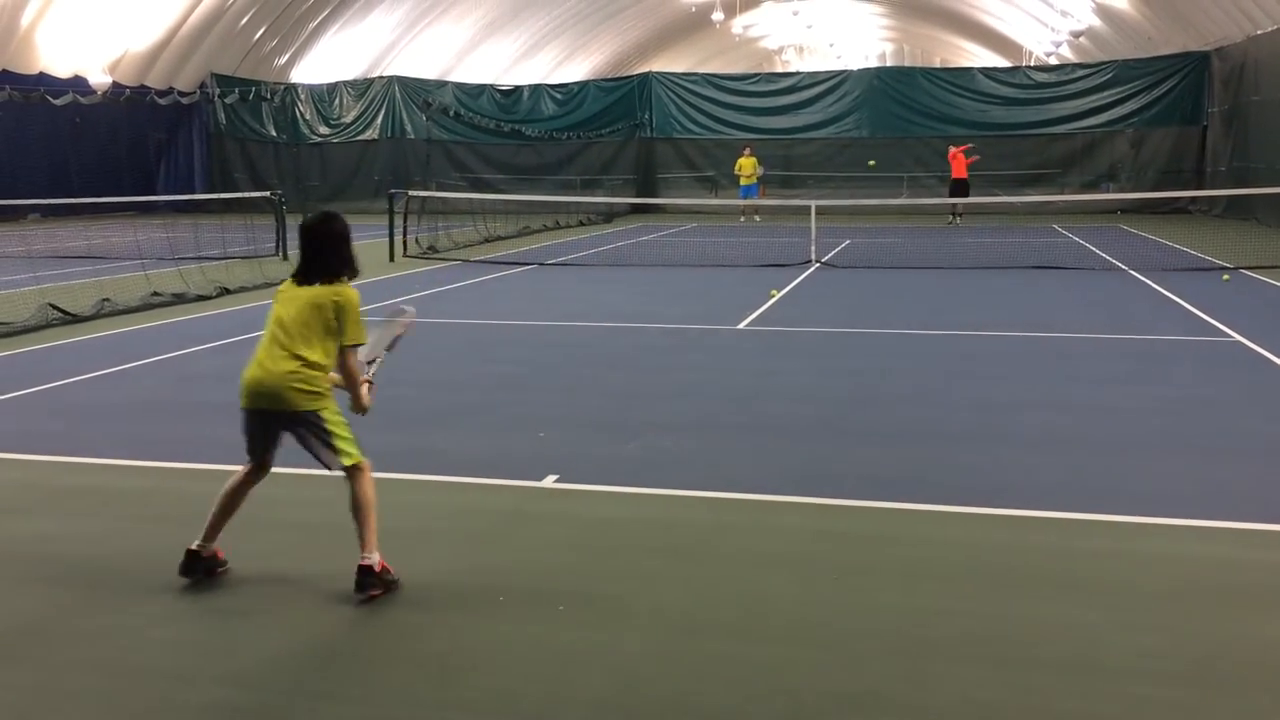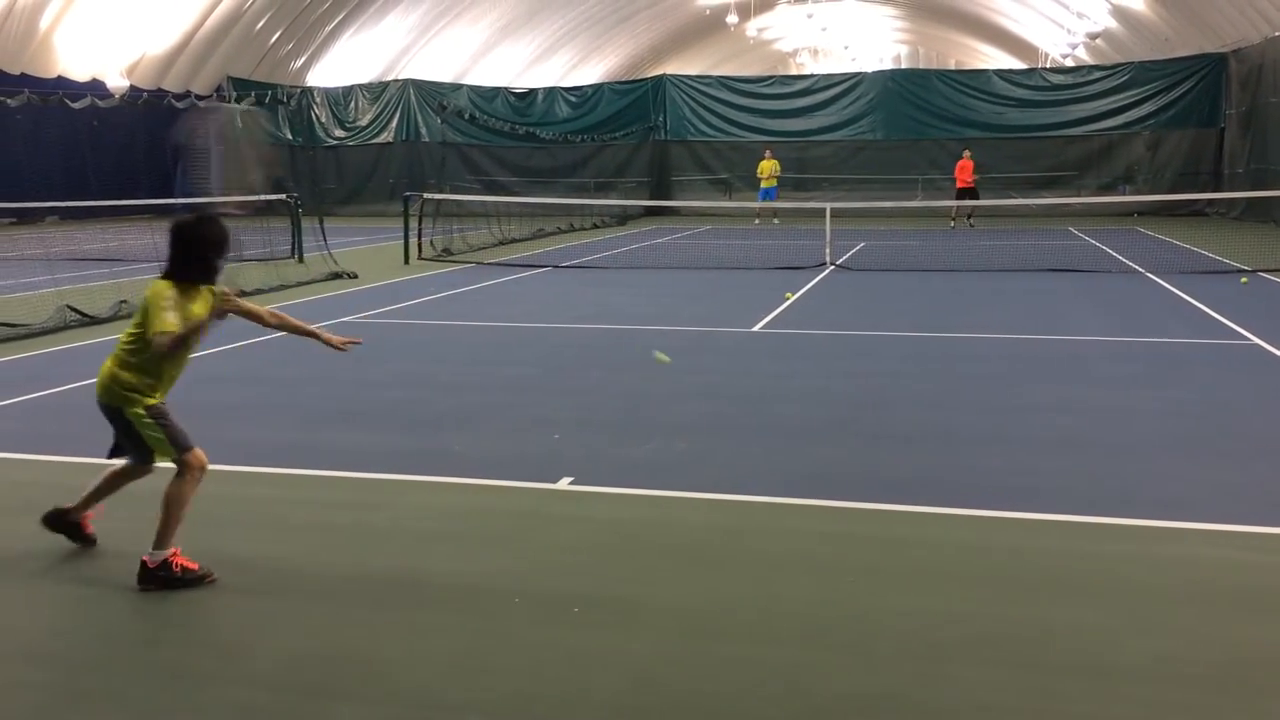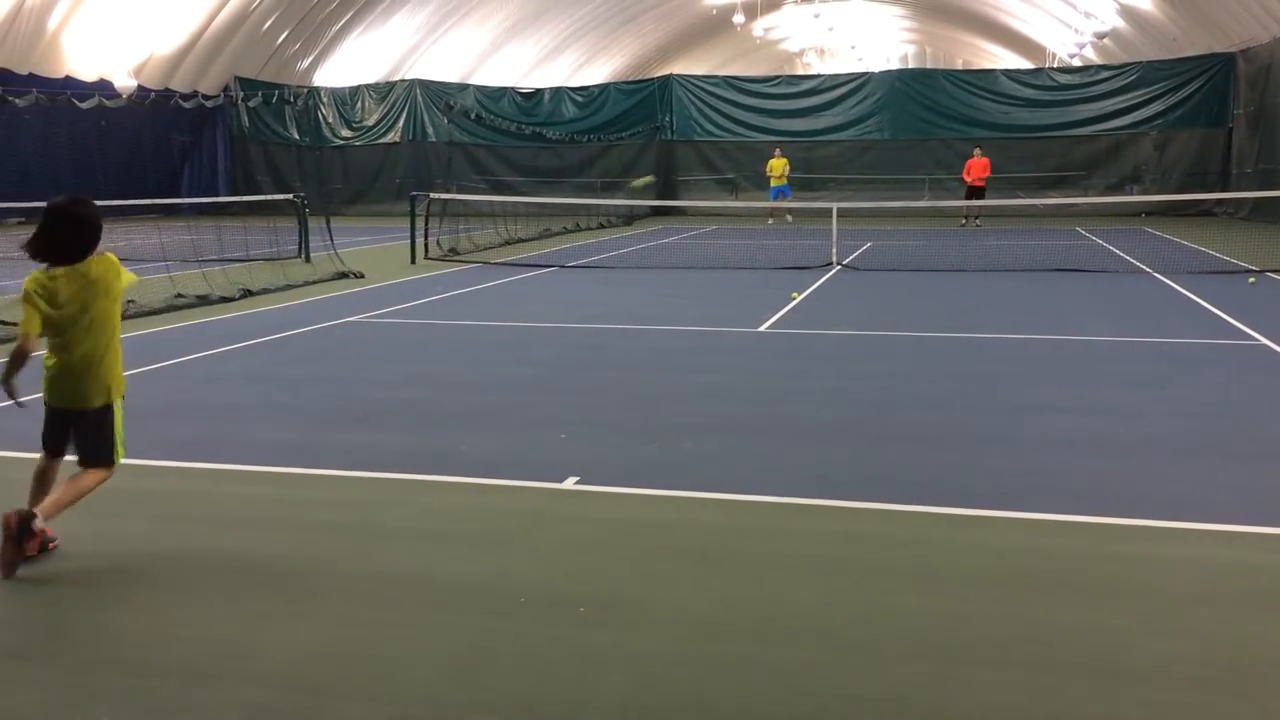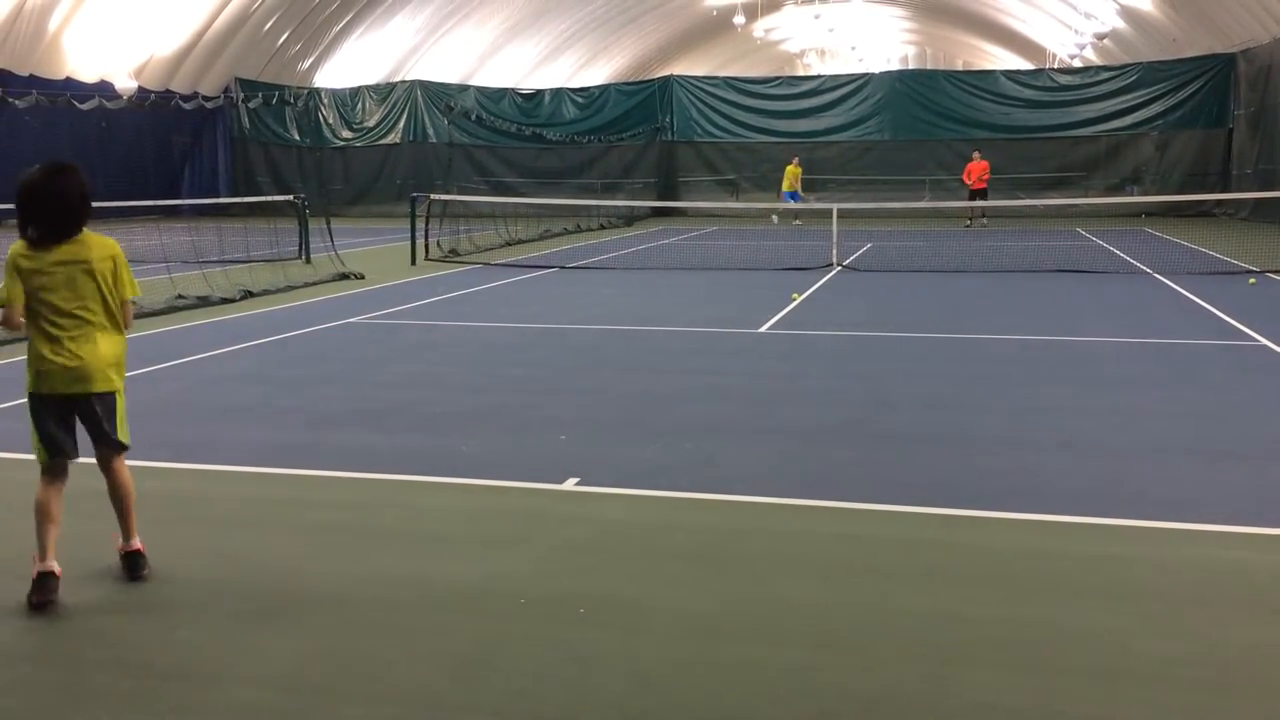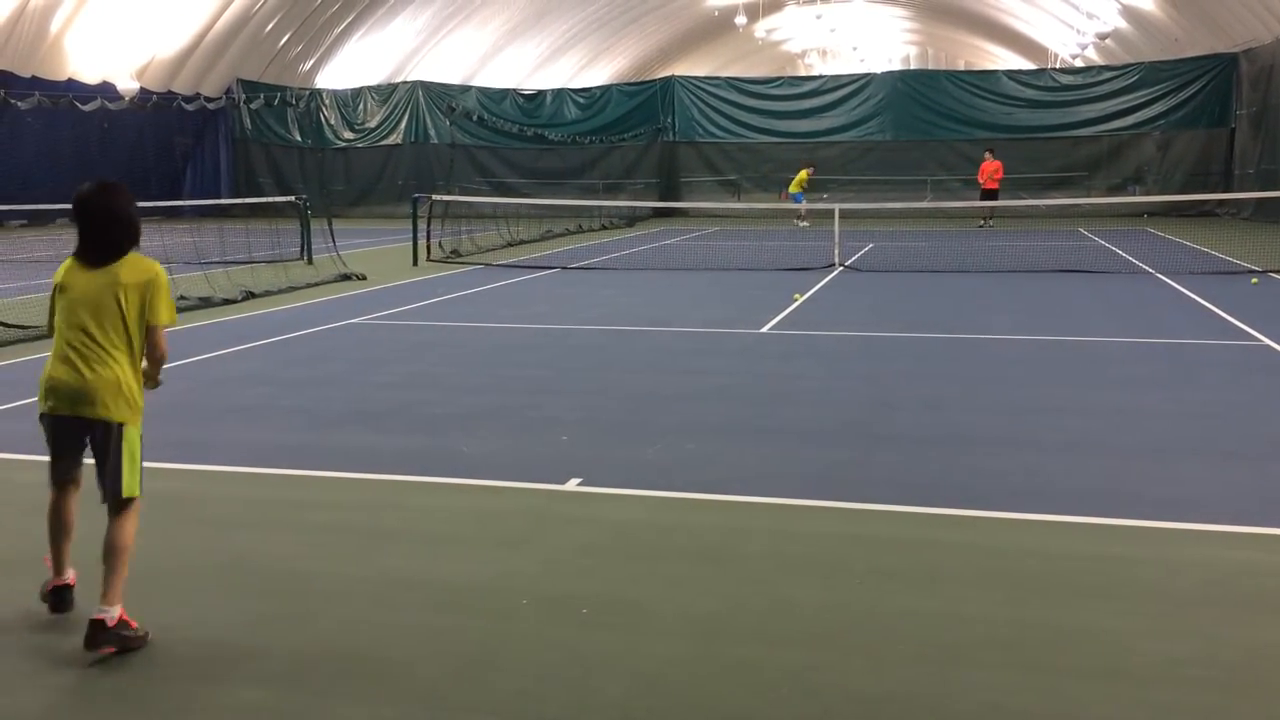
dt=0.5s
person 1, frame 1
left shoulder: (288, 289)
right shoulder: (345, 296)
right elbow: (347, 364)
left wrist: (335, 378)
right wrist: (359, 396)
left hip: (257, 388)
right hip: (301, 394)
left knee: (256, 467)
right knee: (359, 470)
left ankle: (201, 552)
right ankle: (370, 565)
person 1, frame 2
left shoulder: (210, 292)
right shoulder: (165, 294)
left elbow: (266, 316)
right elbow: (165, 350)
left wrist: (320, 335)
right wrist: (205, 320)
left hip: (139, 391)
right hip: (129, 392)
left knee: (141, 463)
right knee: (193, 463)
left ankle: (70, 514)
right ankle: (160, 561)
person 1, frame 3
left shoulder: (36, 286)
right shoulder: (108, 268)
left hip: (61, 388)
right hip: (100, 389)
left knee: (52, 455)
right knee: (98, 468)
person 1, frame 4
right shoulder: (108, 251)
right elbow: (126, 317)
left wrist: (41, 322)
left hip: (48, 378)
right hip: (99, 373)
left knee: (52, 473)
right knee: (113, 461)
left ankle: (46, 571)
right ankle: (131, 548)
person 1, frame 5
left shoulder: (67, 272)
right shoulder: (149, 274)
left elbow: (60, 335)
right elbow: (158, 351)
right wrist: (150, 376)
left hip: (59, 393)
right hip: (112, 399)
left knee: (65, 484)
right knee: (123, 506)
left ankle: (60, 582)
right ankle: (108, 619)
